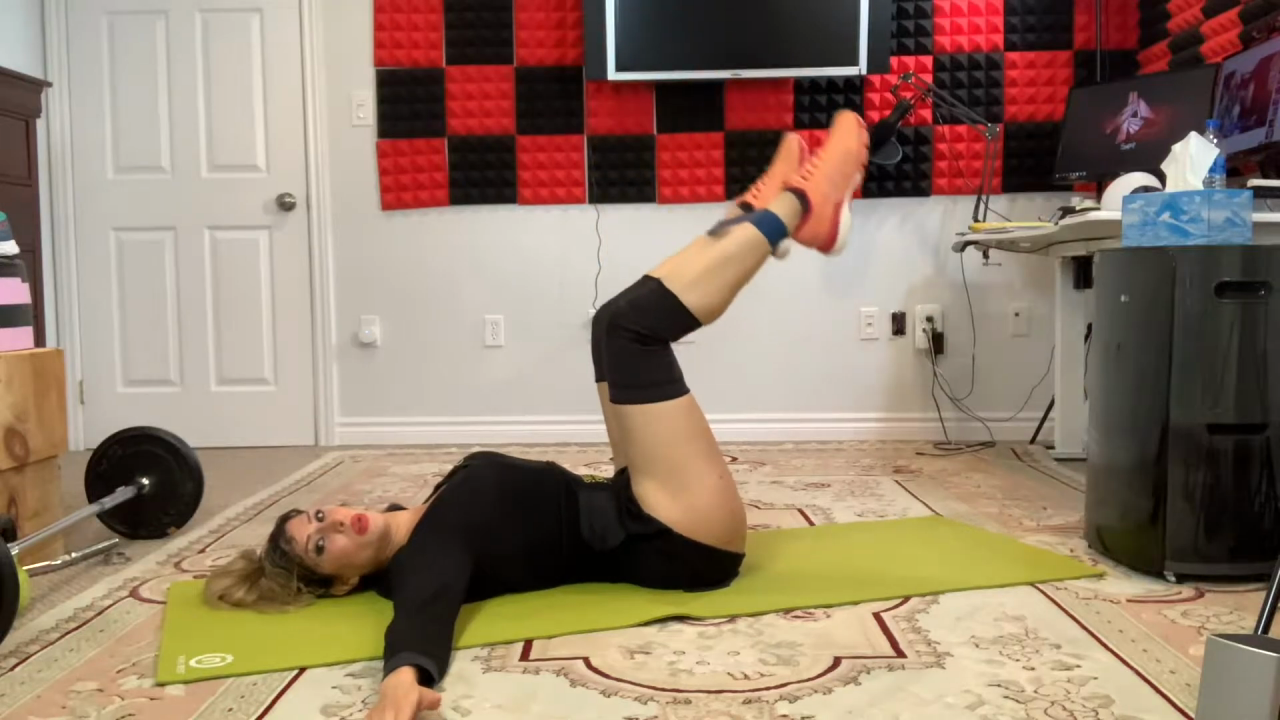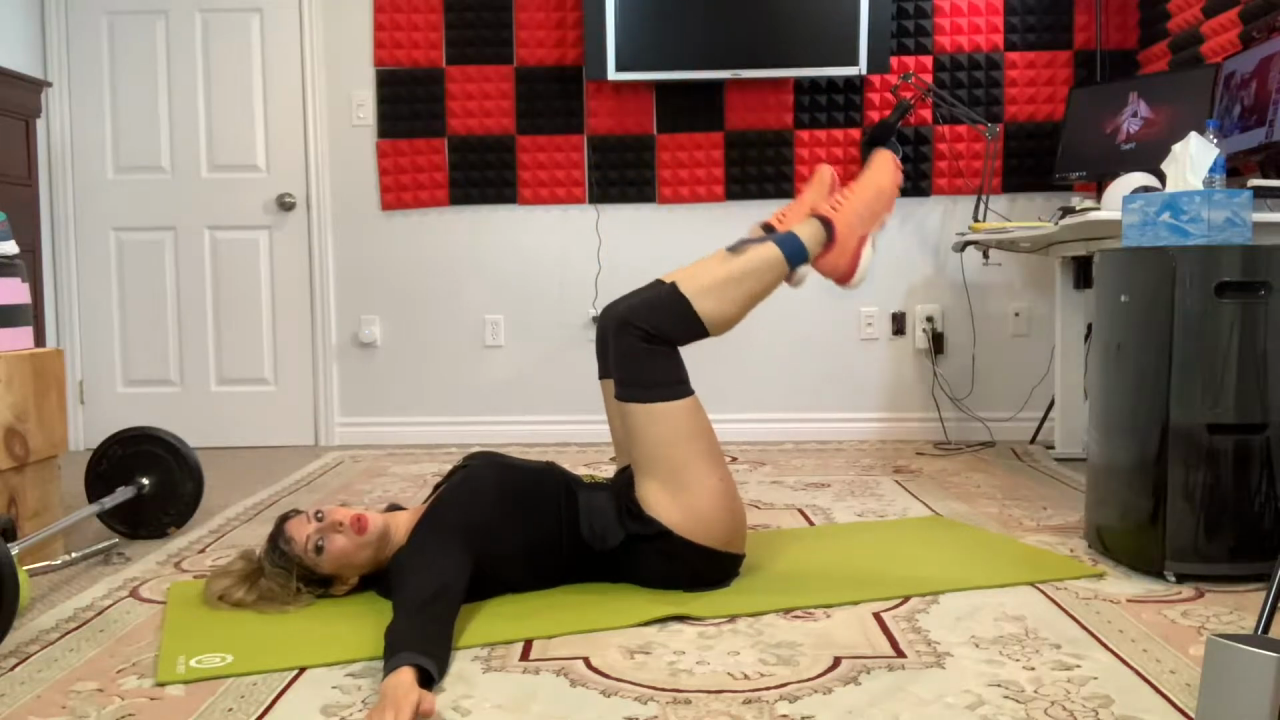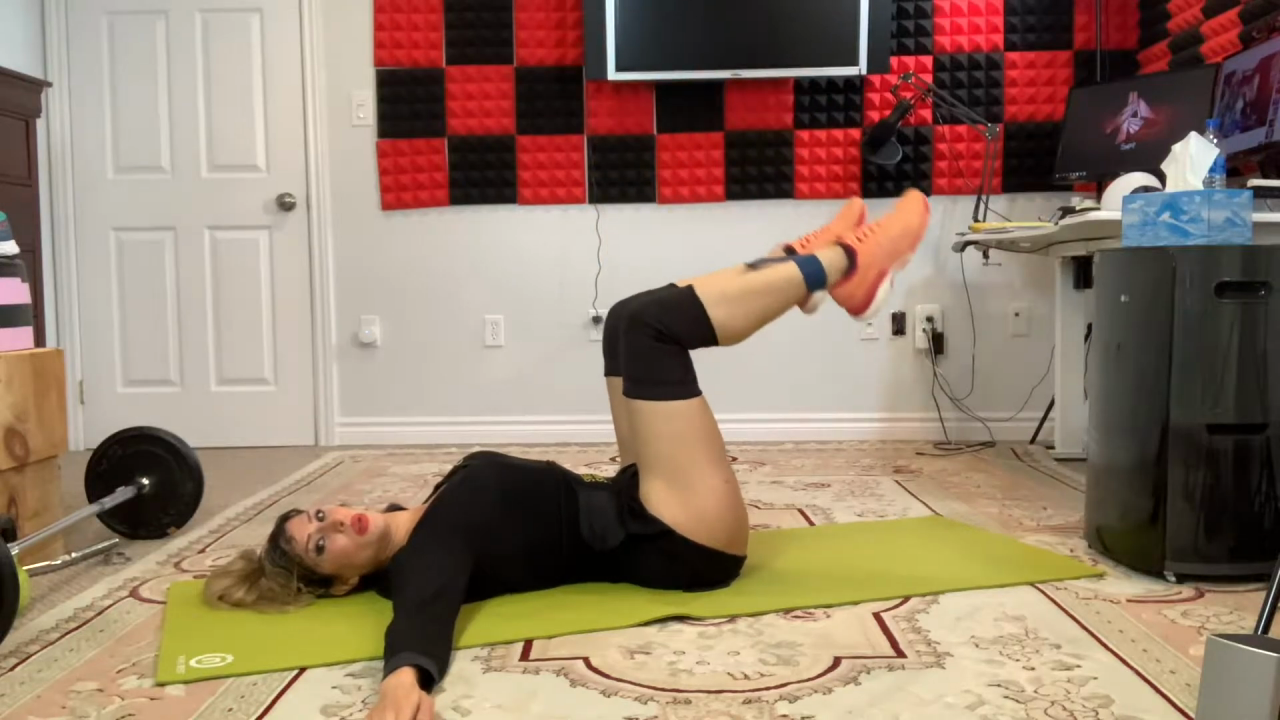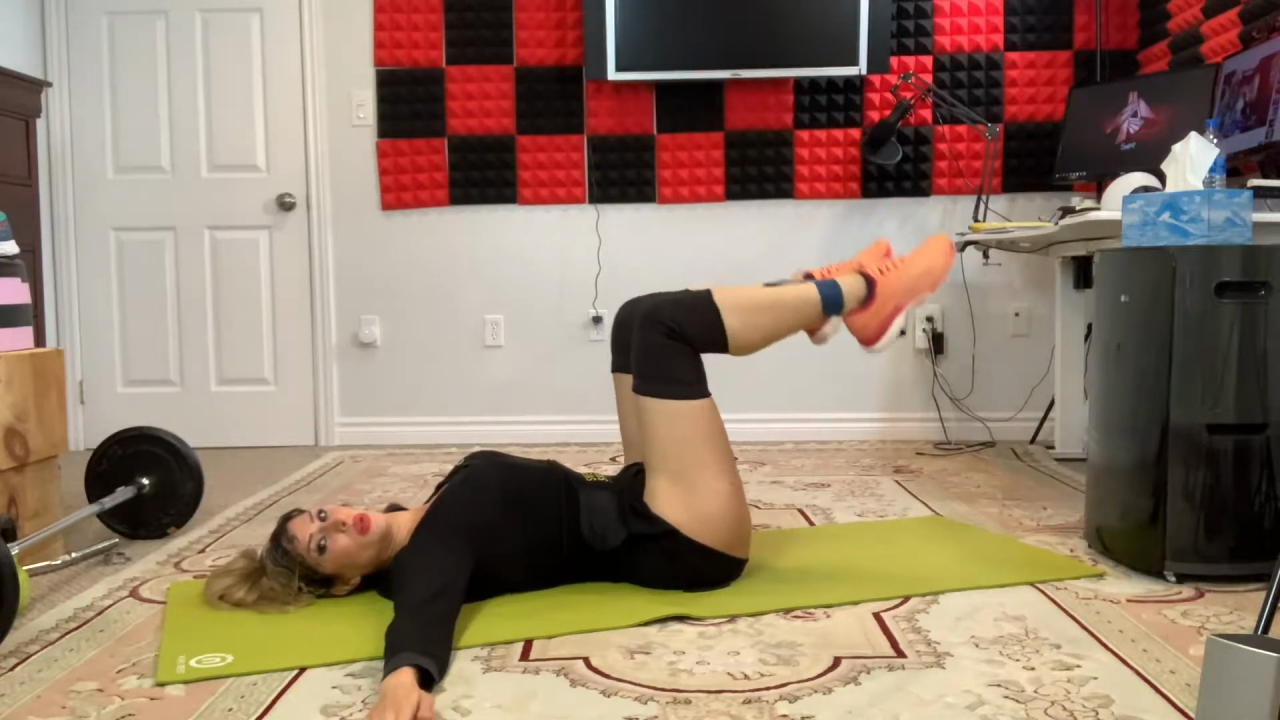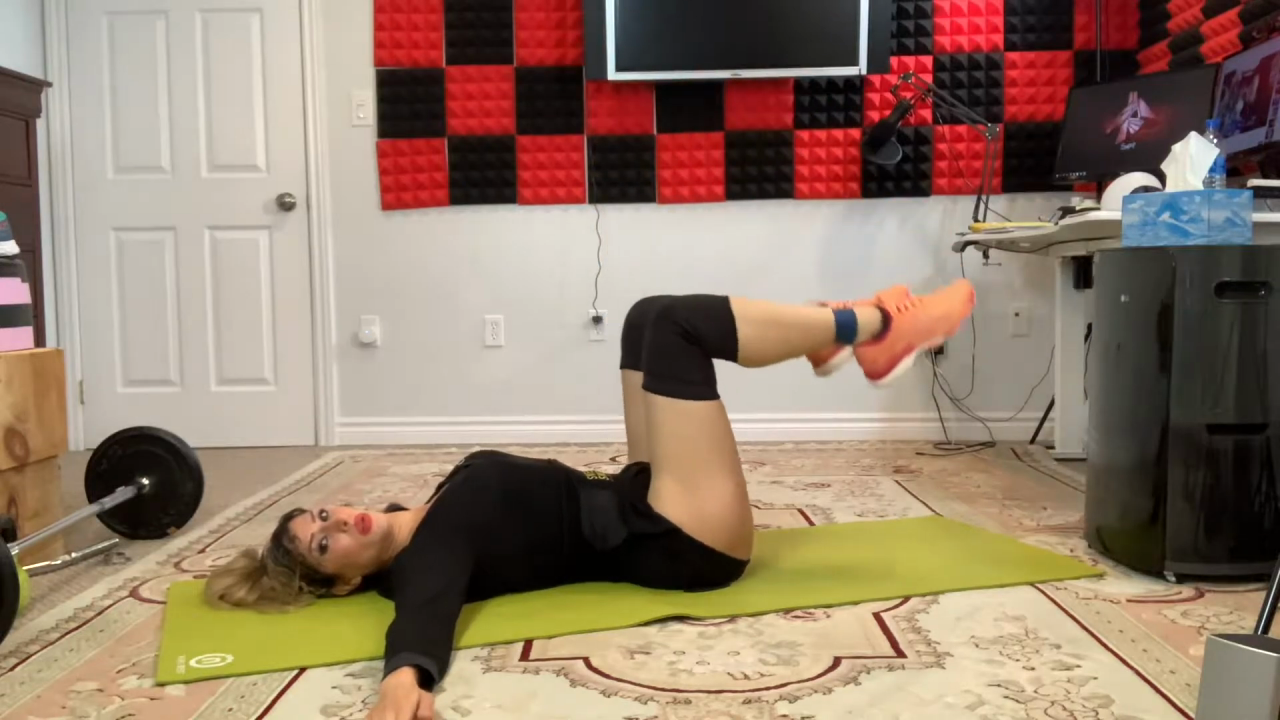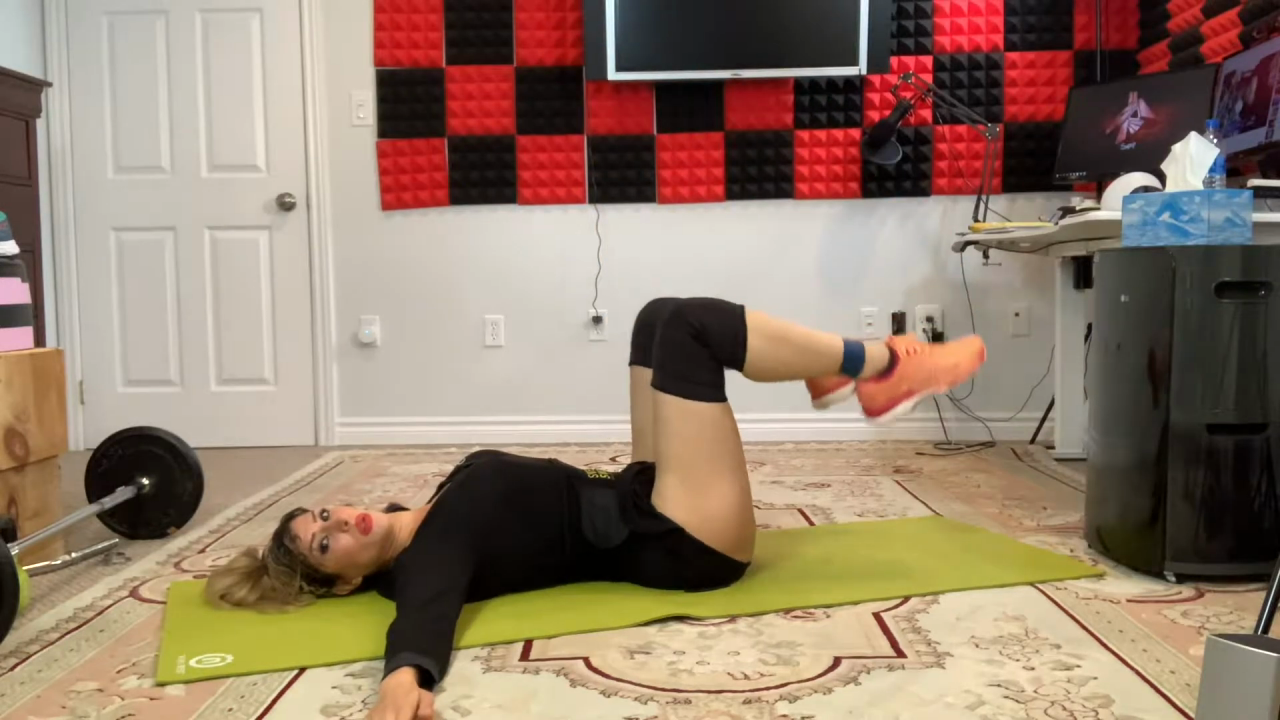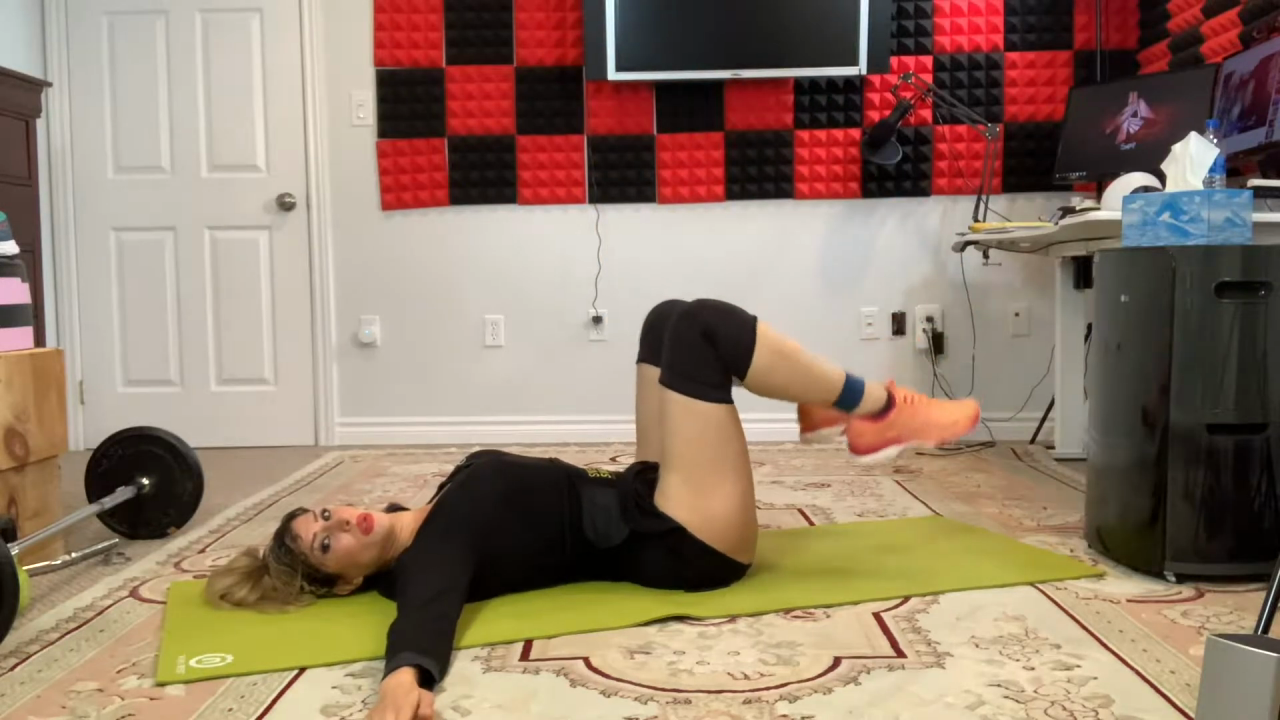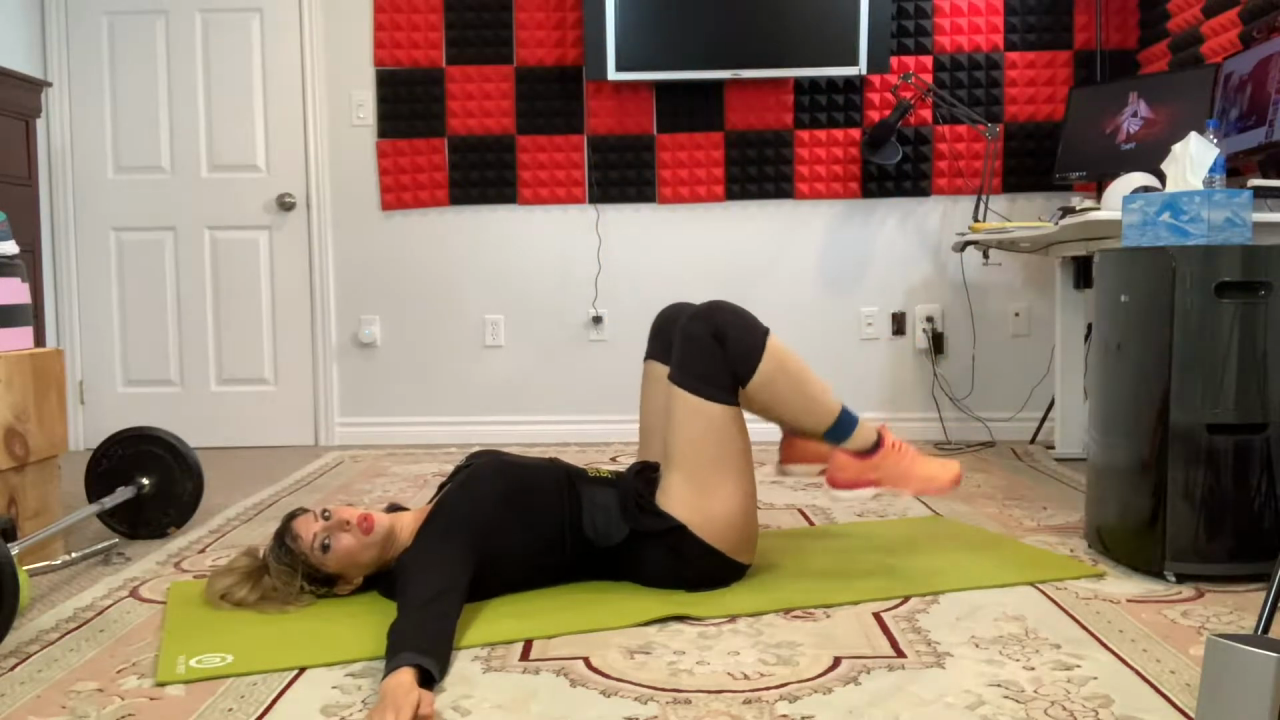
dt=0.1s
person 1, frame 1
left shoulder: (418, 522)
right shoulder: (415, 565)
right elbow: (424, 615)
left hip: (628, 517)
right hip: (680, 547)
left knee: (625, 329)
right knee: (627, 326)
left ankle: (769, 207)
right ankle: (794, 207)
person 1, frame 2
left shoulder: (417, 522)
right shoulder: (416, 564)
right elbow: (422, 613)
left hip: (636, 521)
right hip: (681, 544)
left knee: (628, 326)
right knee: (633, 326)
left ankle: (789, 237)
right ankle: (822, 235)
person 1, frame 3
left shoulder: (417, 522)
right shoulder: (413, 565)
right elbow: (422, 615)
left hip: (629, 512)
right hip: (681, 547)
left knee: (633, 323)
right knee: (646, 325)
left ankle: (808, 261)
right ankle: (841, 264)
person 1, frame 4
left shoulder: (418, 522)
right shoulder: (416, 564)
right elbow: (424, 616)
left hip: (634, 511)
right hip: (680, 543)
left knee: (643, 322)
right knee: (658, 324)
left ankle: (831, 294)
right ankle: (859, 294)
person 1, frame 5
left shoulder: (416, 525)
right shoulder: (415, 568)
right elbow: (423, 620)
left hip: (632, 508)
right hip: (681, 548)
left knee: (652, 321)
right knee: (676, 326)
left ankle: (839, 329)
right ankle: (872, 326)
person 1, frame 6
left shoulder: (423, 521)
right shoulder: (419, 566)
right elbow: (425, 616)
left hip: (638, 502)
right hip: (682, 545)
left knee: (663, 320)
right knee: (688, 327)
left ankle: (843, 366)
right ankle: (882, 366)
person 1, frame 7
left shoulder: (421, 522)
right shoulder: (420, 565)
right elbow: (425, 617)
left hip: (638, 499)
right hip: (684, 545)
left knee: (672, 320)
right knee: (699, 329)
left ankle: (837, 404)
right ankle: (878, 408)
person 1, frame 8
left shoulder: (427, 520)
right shoulder: (421, 563)
right elbow: (424, 615)
left hip: (643, 499)
right hip: (684, 544)
left knee: (683, 323)
right knee: (713, 331)
left ankle: (829, 445)
right ankle: (869, 456)
